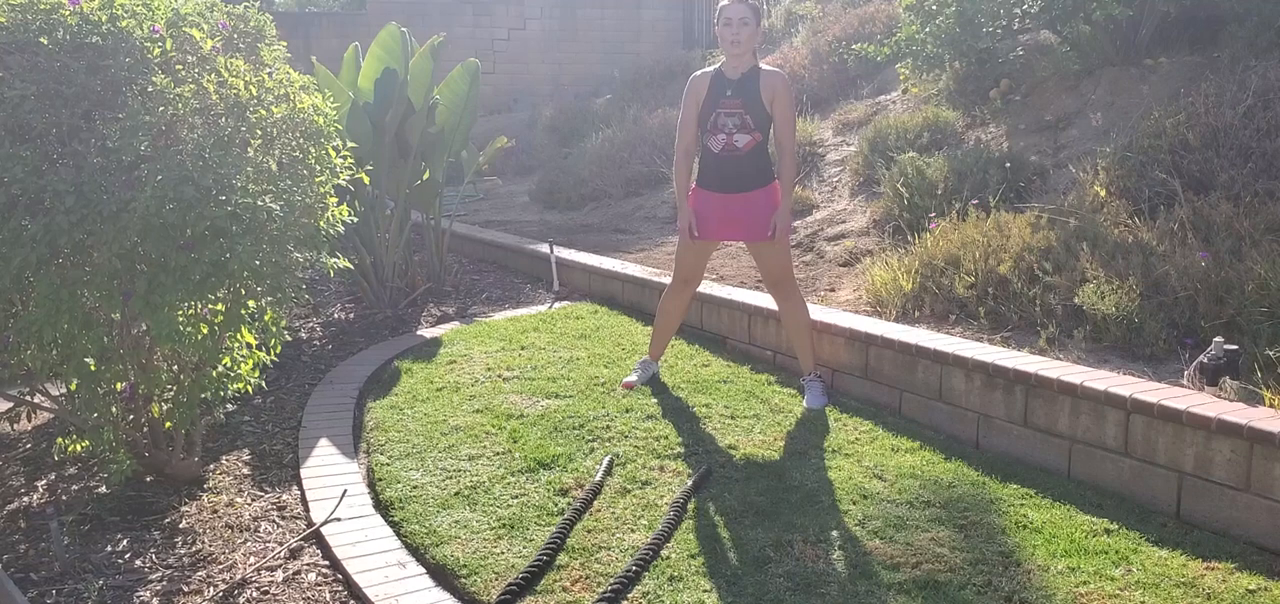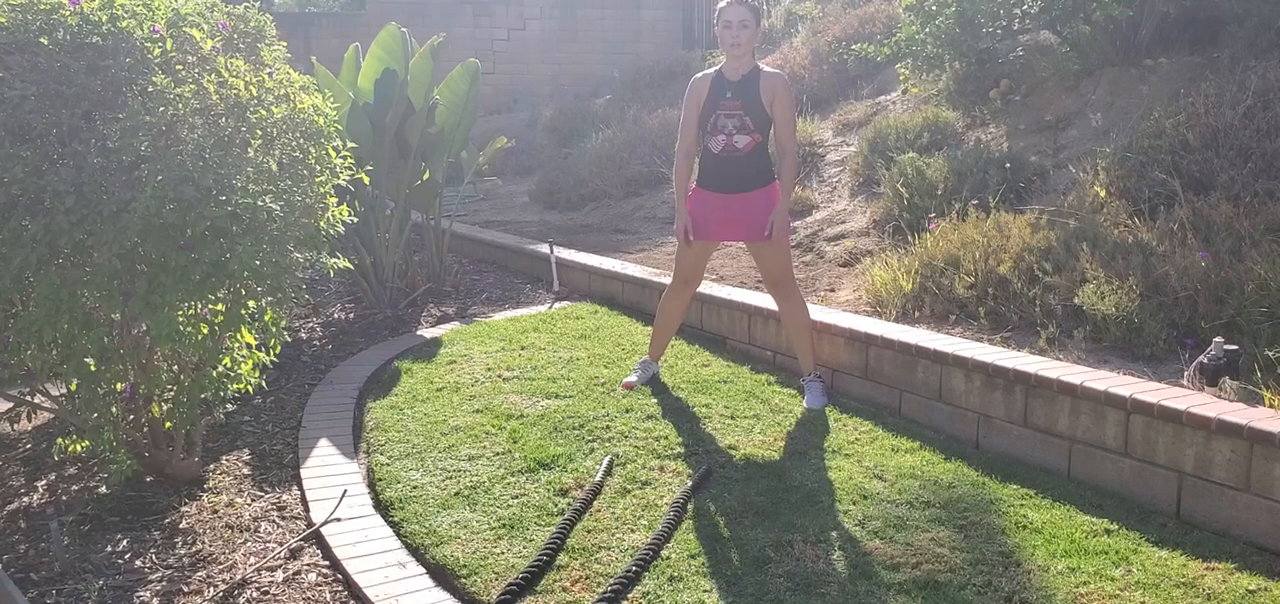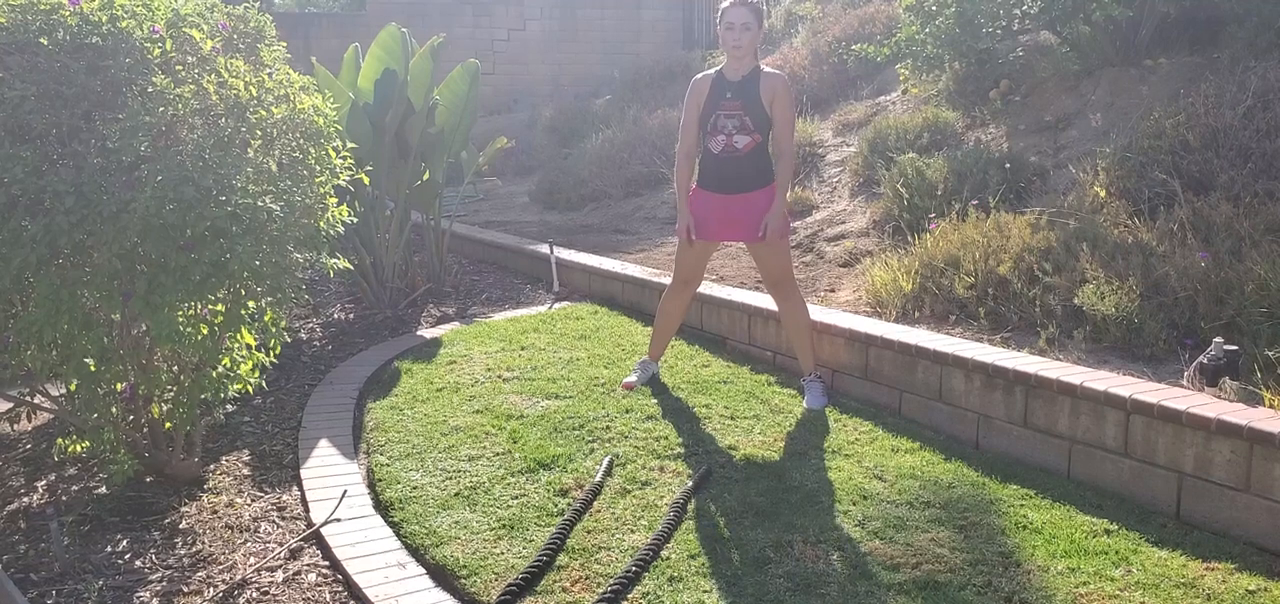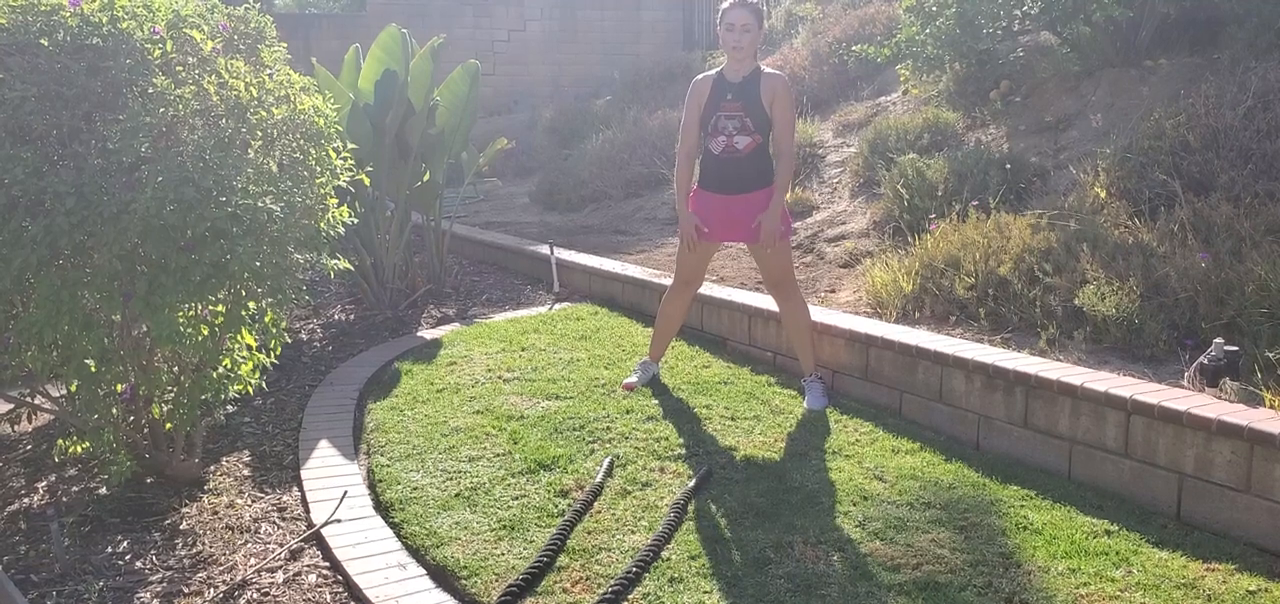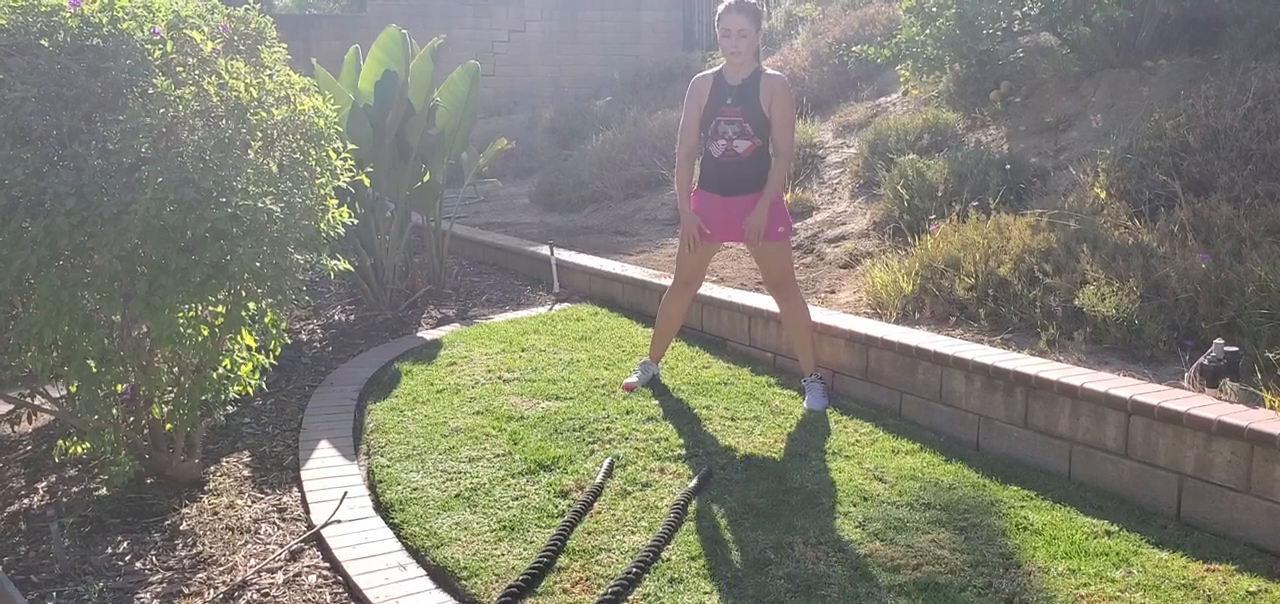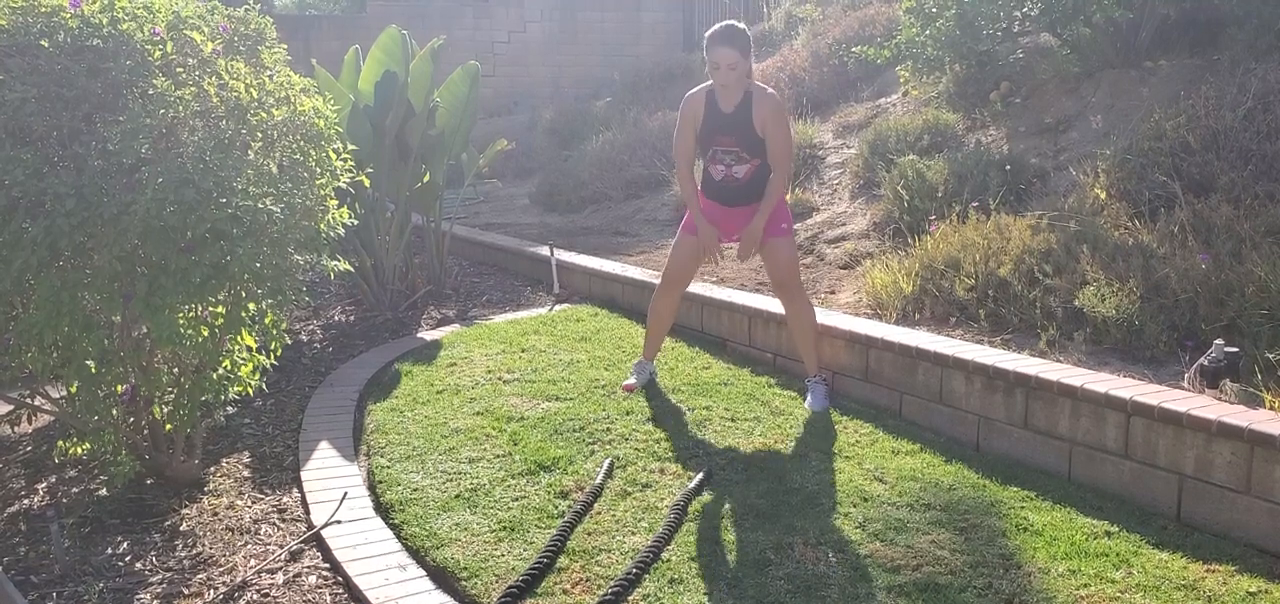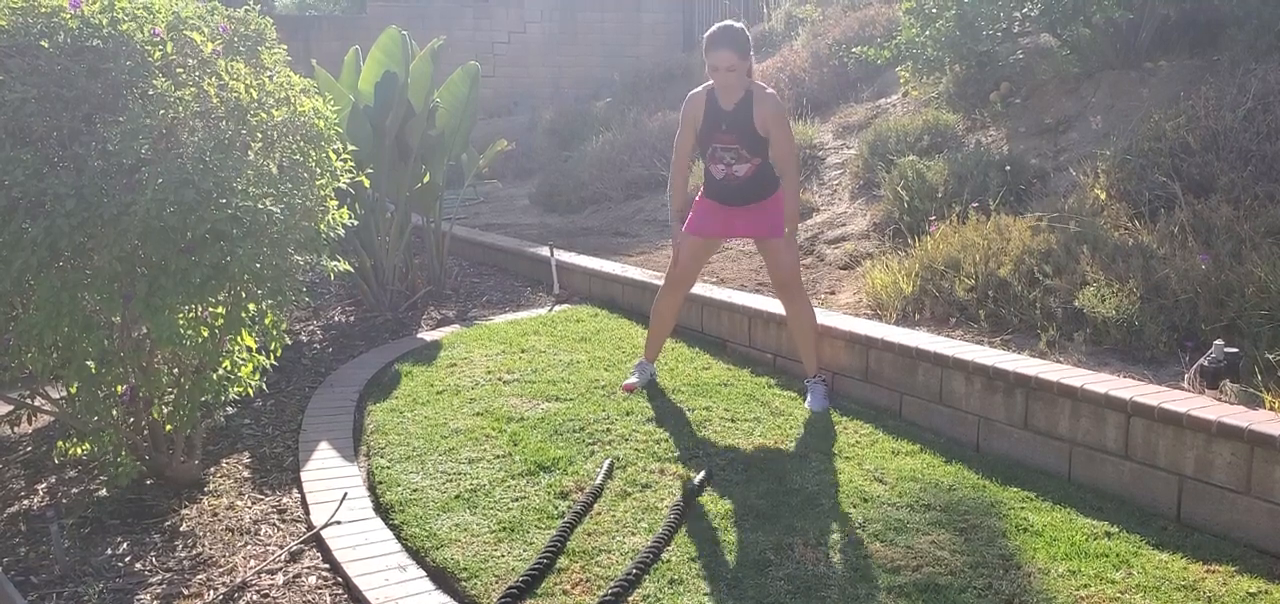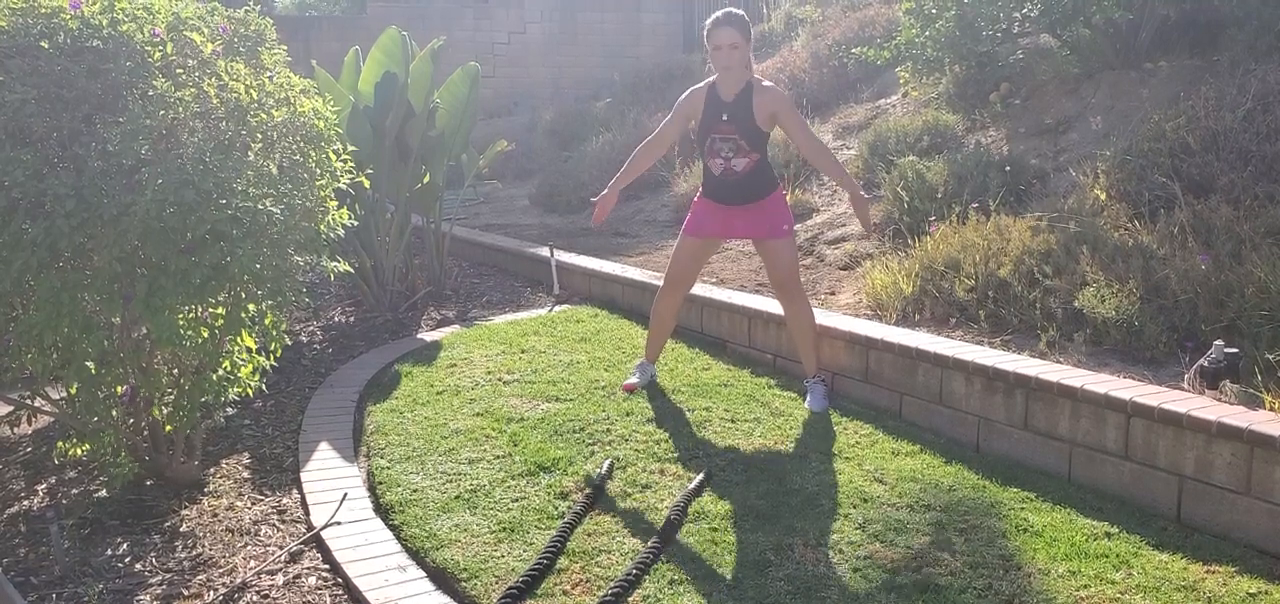
dt=0.4s
person 1, frame 1
left shoulder: (774, 81)
right shoulder: (700, 82)
left elbow: (787, 150)
right elbow: (684, 149)
left wrist: (785, 207)
right wrist: (682, 207)
left hip: (759, 198)
right hip: (708, 198)
left knee: (783, 286)
right knee: (682, 282)
left ankle: (812, 376)
right ankle: (650, 361)
person 1, frame 2
left shoulder: (774, 83)
right shoulder: (701, 84)
left elbow: (788, 151)
right elbow: (685, 150)
left wrist: (782, 207)
right wrist: (680, 209)
left hip: (758, 199)
right hip: (707, 198)
left knee: (783, 286)
right knee: (682, 282)
left ankle: (811, 376)
right ankle: (650, 361)
person 1, frame 3
left shoulder: (774, 84)
right shoulder: (702, 84)
left elbow: (785, 151)
right elbow: (686, 151)
left wrist: (778, 208)
right wrist: (682, 209)
left hip: (758, 199)
right hip: (707, 198)
left knee: (783, 287)
right knee: (682, 283)
left ankle: (812, 377)
right ankle: (650, 361)
person 1, frame 4
left shoulder: (774, 84)
right shoulder: (702, 85)
left elbow: (785, 152)
right elbow: (686, 151)
left wrist: (775, 209)
right wrist: (683, 210)
left hip: (758, 200)
right hip: (708, 199)
left knee: (784, 287)
right knee: (683, 284)
left ankle: (812, 377)
right ankle: (650, 362)
person 1, frame 5
left shoulder: (774, 86)
right shoulder: (702, 85)
left elbow: (783, 154)
right elbow: (685, 152)
left wrist: (762, 210)
right wrist: (685, 211)
left hip: (759, 201)
right hip: (708, 200)
left knee: (783, 288)
right knee: (683, 284)
left ankle: (812, 377)
right ankle: (650, 363)
person 1, frame 6
left shoulder: (768, 104)
right shoulder: (694, 103)
left elbow: (782, 170)
right elbow: (683, 168)
left wrist: (756, 228)
right wrist: (702, 225)
left hip: (762, 207)
right hip: (711, 205)
left knee: (789, 288)
right knee: (670, 284)
left ankle: (815, 378)
right ankle: (645, 363)
person 1, frame 7
left shoulder: (767, 103)
right shoulder: (696, 102)
left elbow: (788, 169)
right elbow: (679, 167)
left wrist: (791, 223)
right wrist: (677, 224)
left hip: (764, 205)
right hip: (712, 205)
left knee: (790, 288)
right knee: (673, 284)
left ankle: (815, 379)
right ankle: (646, 364)
person 1, frame 8
left shoulder: (768, 97)
right shoulder: (696, 97)
left elbow: (811, 146)
right elbow: (656, 144)
left wrist: (854, 191)
right wrist: (613, 189)
left hip: (763, 204)
right hip: (711, 205)
left knee: (789, 290)
right knee: (672, 285)
left ankle: (814, 379)
right ankle: (647, 365)
